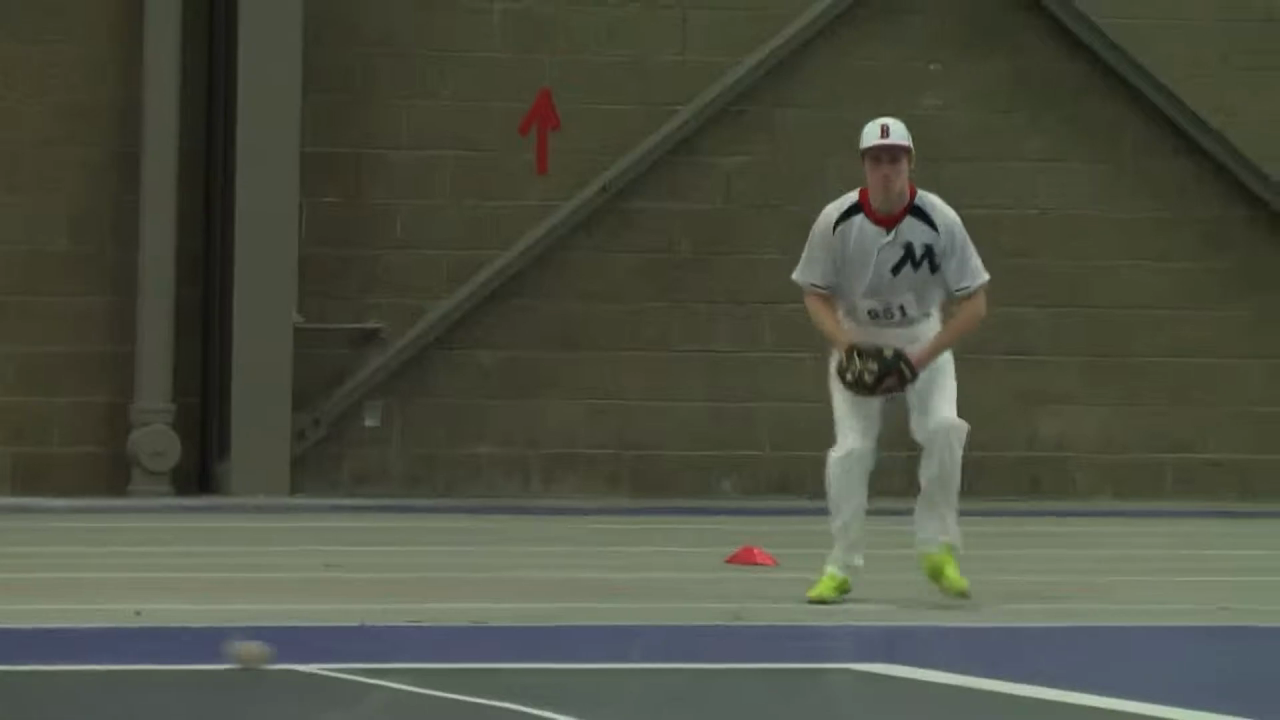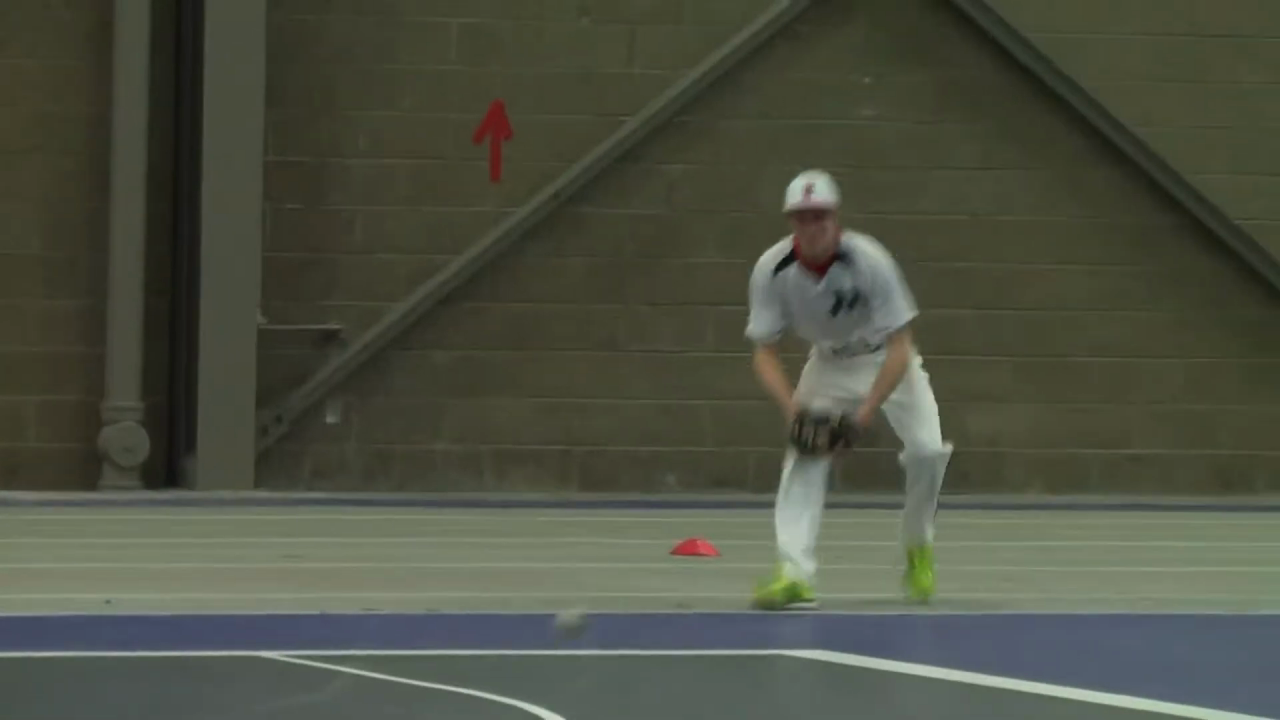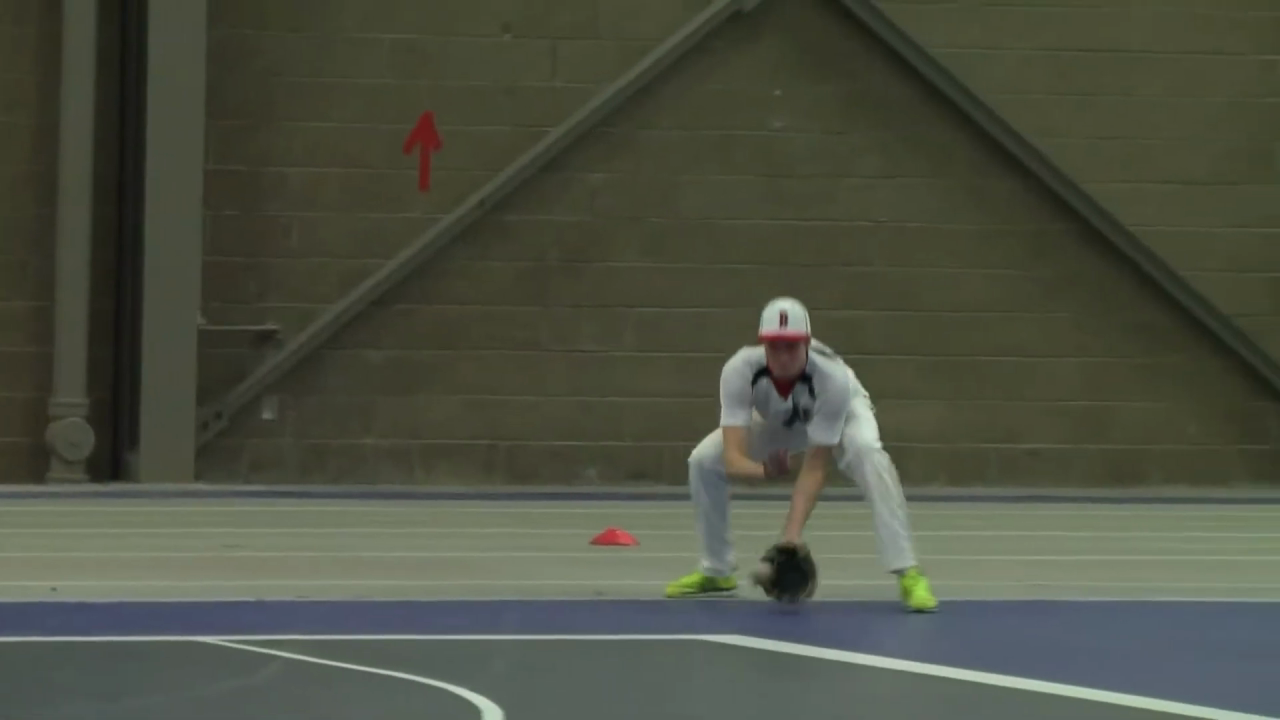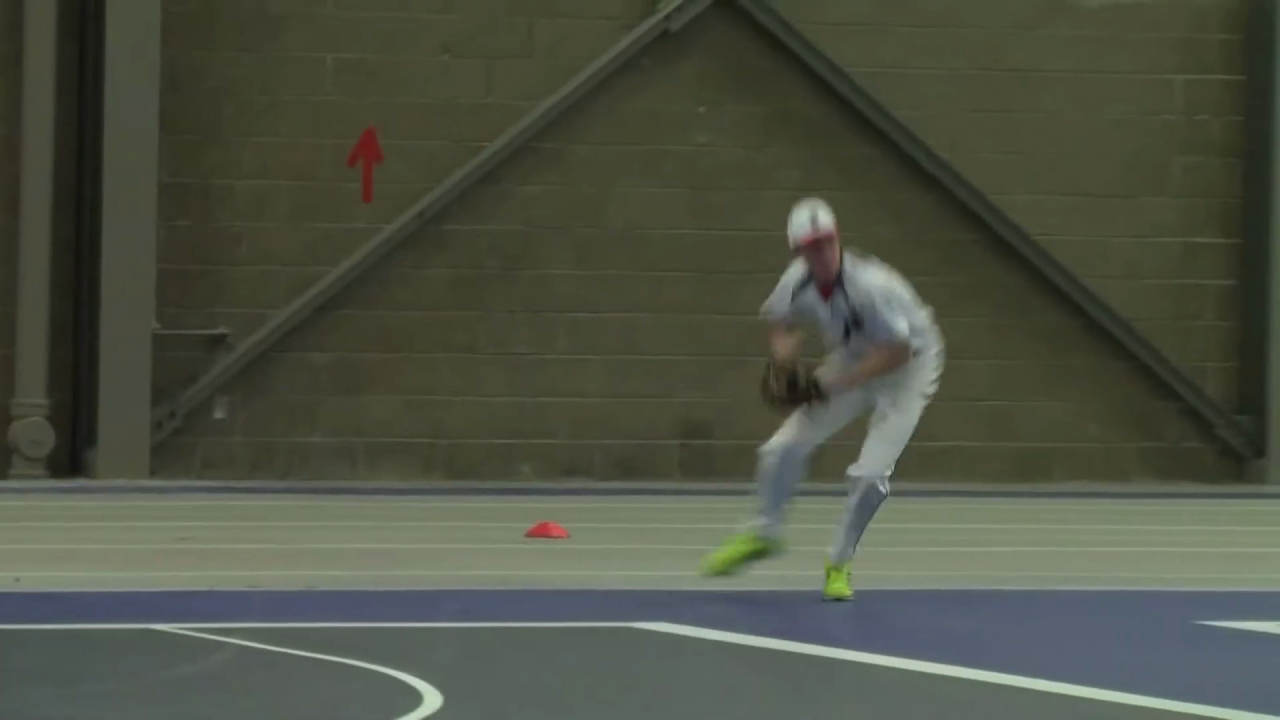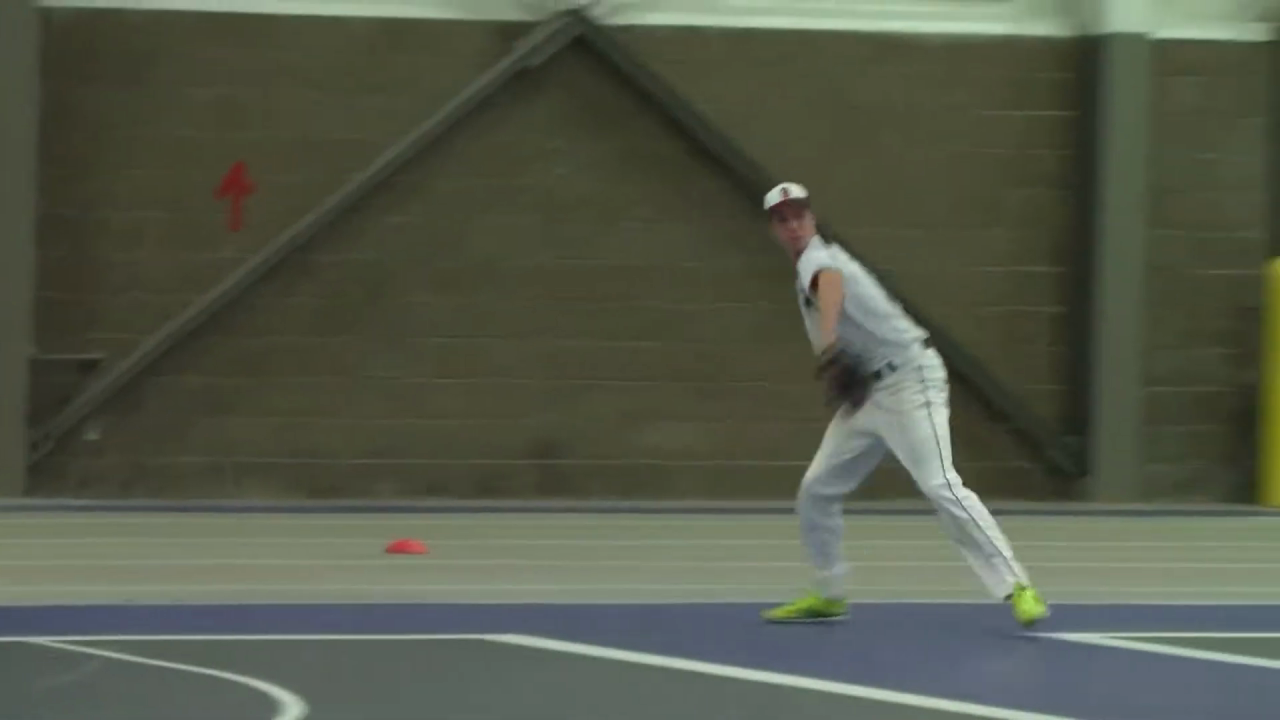
dt=0.4s
person 1, frame 1
left shoulder: (940, 220)
right shoulder: (835, 221)
left elbow: (975, 303)
right elbow: (816, 298)
left wrist: (926, 357)
right wrist: (849, 351)
left hip: (923, 339)
right hip: (857, 339)
left knee: (943, 428)
right knee: (852, 448)
person 1, frame 2
left shoulder: (868, 261)
right shoulder: (771, 269)
left elbow: (901, 347)
right elbow: (764, 355)
left wrist: (869, 409)
right wrist: (795, 409)
left hip: (885, 357)
right hip: (829, 361)
left knee: (927, 450)
right knee: (804, 451)
left ankle: (916, 547)
right ankle: (794, 575)
person 1, frame 3
left shoulder: (830, 377)
right shoulder: (740, 370)
left elbow: (815, 469)
right elbow: (734, 455)
left wrist: (792, 532)
right wrist: (760, 470)
left hip: (841, 406)
right hip: (773, 422)
left knee: (868, 458)
right knee: (704, 463)
left ankle: (908, 573)
right ankle: (717, 568)
person 1, frame 4
left shoulder: (874, 285)
right shoulder: (795, 282)
left elbow: (903, 350)
right elbow: (782, 327)
left wrist: (837, 385)
right wrist: (783, 352)
left hip: (907, 363)
right hip: (851, 361)
left knee: (870, 473)
right knee: (782, 451)
left ankle: (838, 563)
right ankle: (764, 536)
person 1, frame 5
left shoulder: (815, 261)
right shoulder: (811, 267)
left elbow: (832, 286)
left wrist: (827, 343)
left hip: (912, 384)
right hip: (871, 390)
left knee: (940, 488)
right knee: (815, 492)
left ankle: (1016, 588)
right ankle: (825, 594)
